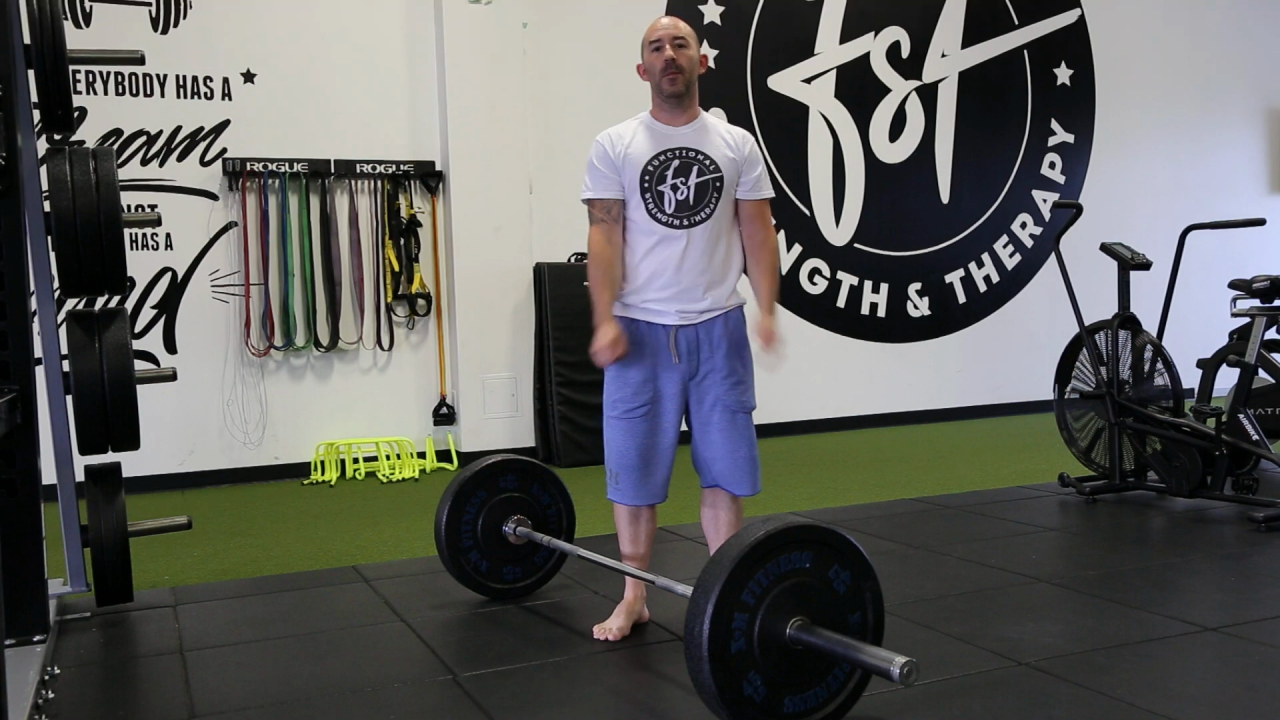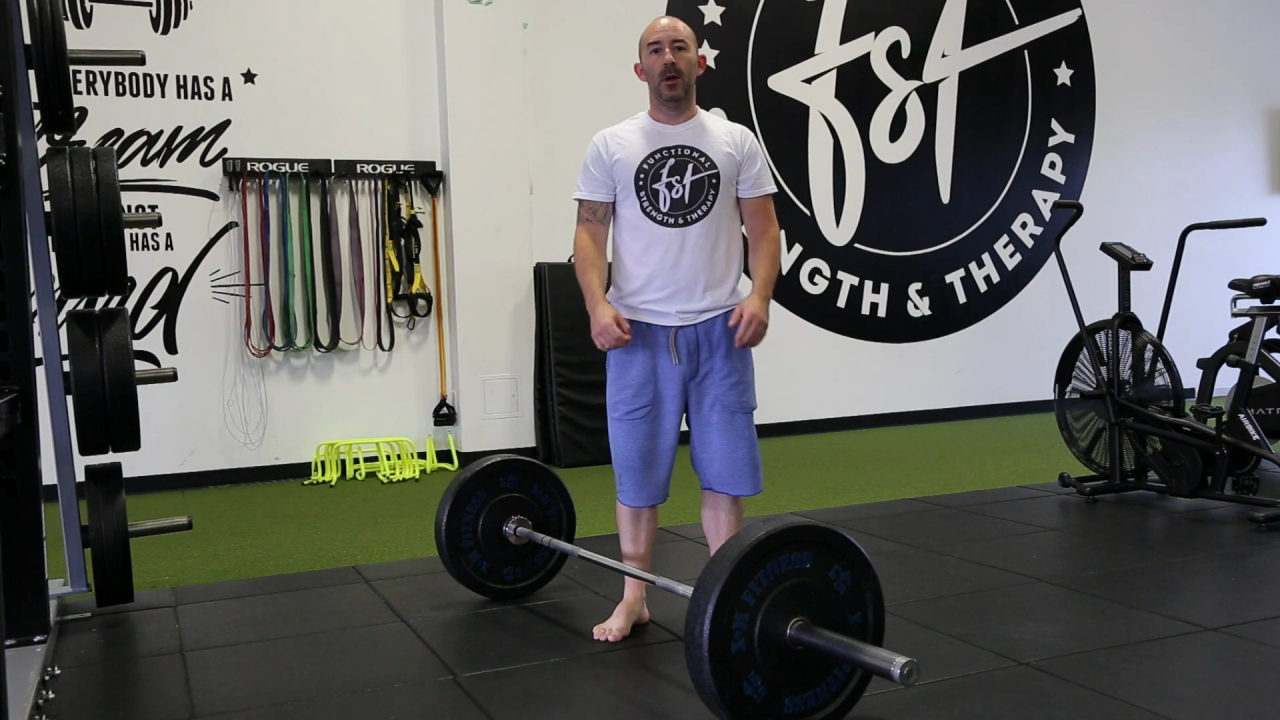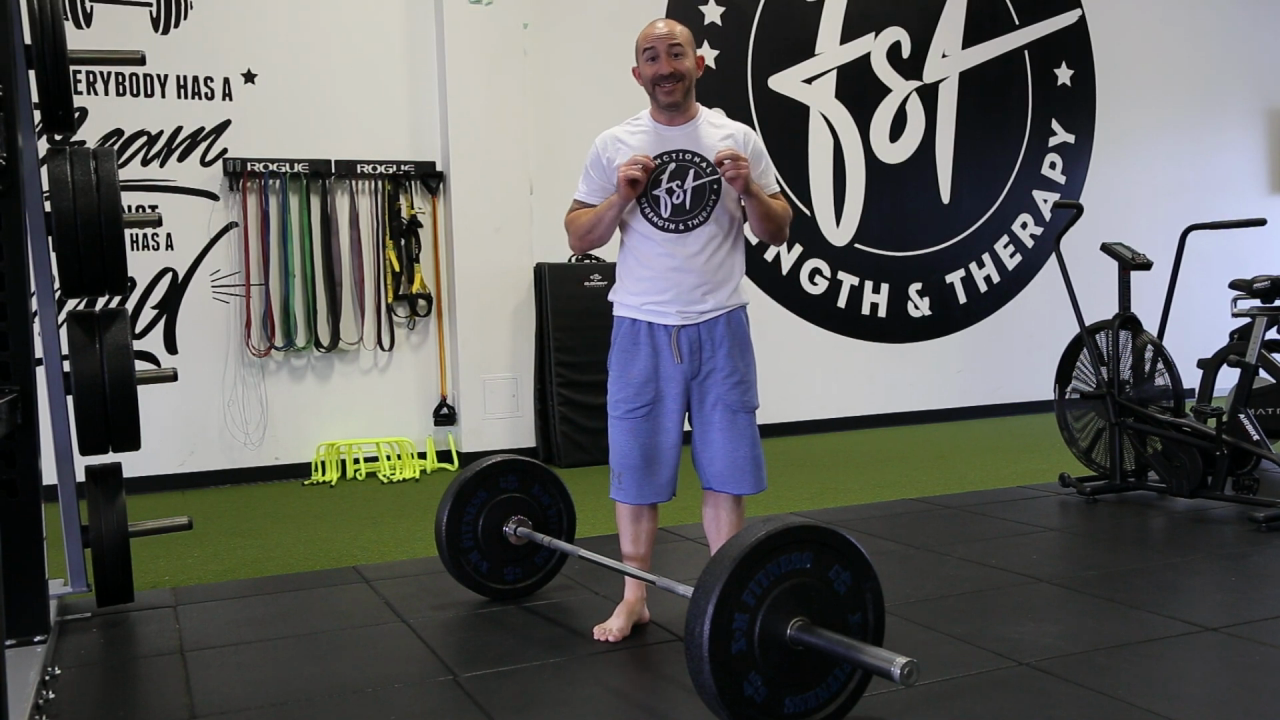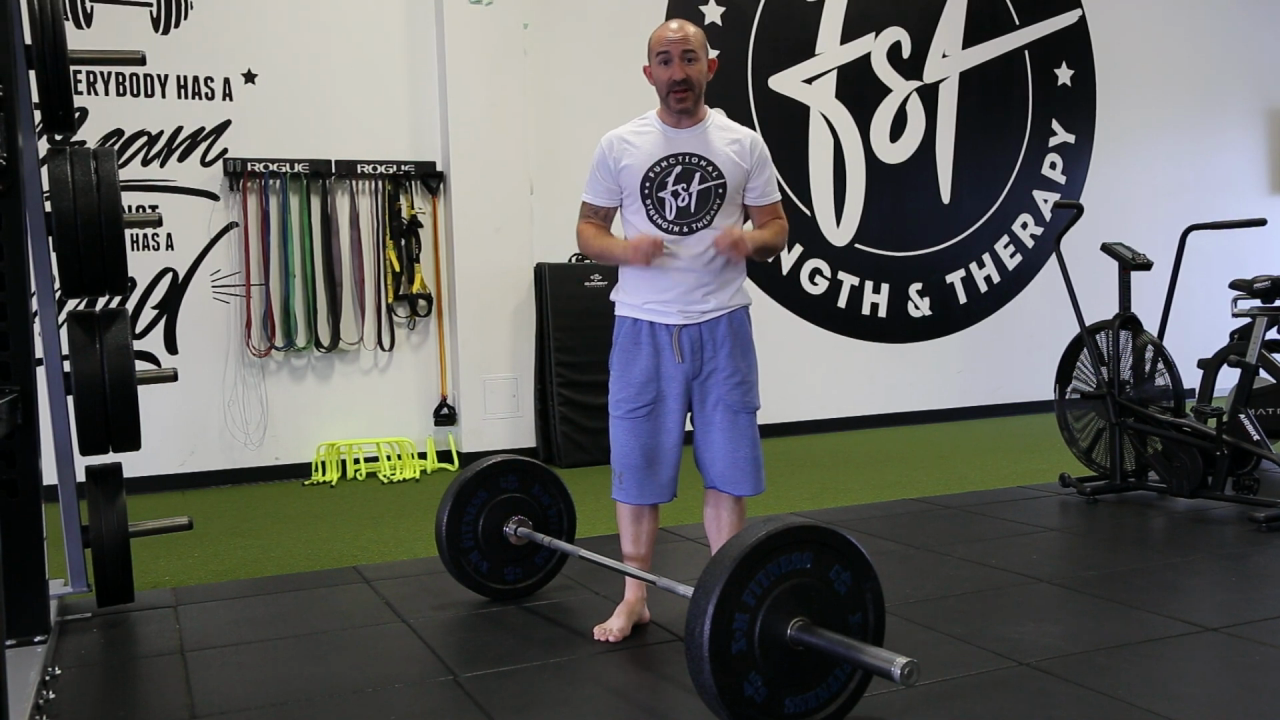
dt=0.7s
person 1, frame 1
left shoulder: (736, 144)
right shoulder: (614, 144)
left elbow: (760, 232)
right elbow: (604, 236)
left wrist: (767, 310)
right wrist: (606, 322)
left hip: (717, 324)
right hip: (642, 329)
left knee: (725, 466)
right knee: (634, 464)
right ankle: (633, 597)
person 1, frame 2
left shoulder: (737, 141)
right shoulder: (611, 145)
left elbow: (764, 229)
right elbow: (589, 231)
left wrist: (759, 298)
right wrist: (598, 304)
left hip: (717, 327)
right hip: (640, 330)
left knee: (724, 468)
right knee: (636, 467)
right ankle: (634, 597)
person 1, frame 3
left shoulder: (737, 139)
right shoulder: (613, 145)
left elbow: (779, 231)
right elbow: (578, 238)
left wrist: (748, 190)
right wrist: (620, 198)
left hip: (719, 326)
right hip: (642, 329)
left knee: (725, 467)
right knee: (636, 465)
right ankle: (634, 597)
person 1, frame 4
left shoulder: (744, 144)
right shoulder: (619, 145)
left elbow: (777, 230)
right elbow: (588, 232)
left wrist: (749, 242)
right wrist: (624, 249)
left hip: (721, 326)
right hip: (644, 329)
left knee: (727, 466)
right knee: (637, 464)
right ankle: (634, 598)
